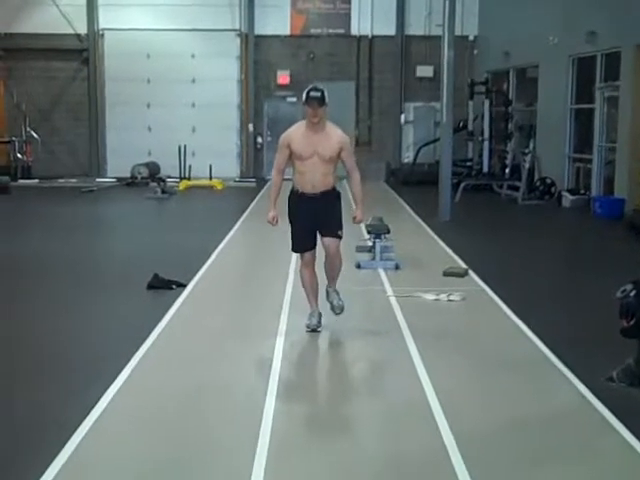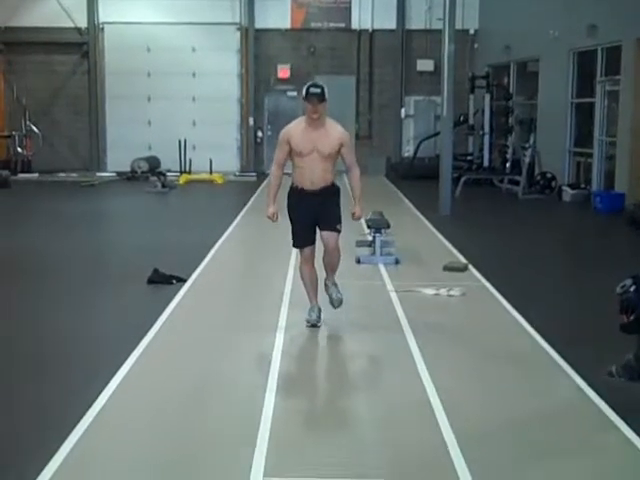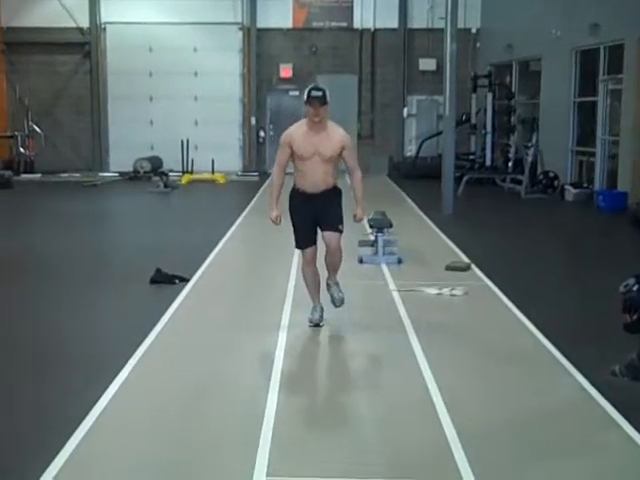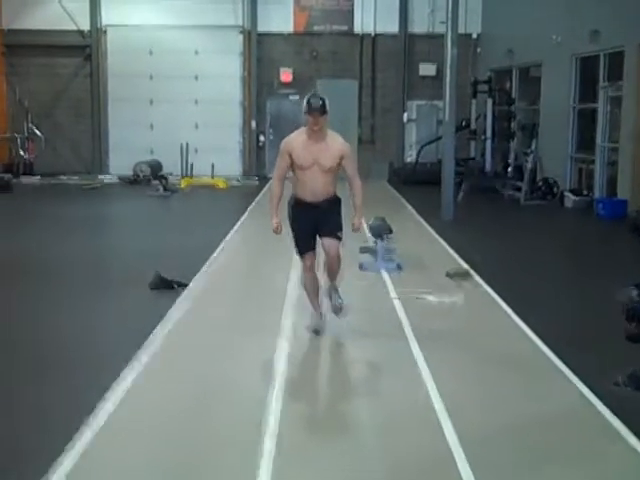
dt=0.1s
person 1, frame 1
left shoulder: (340, 138)
right shoulder: (289, 136)
left elbow: (353, 172)
right elbow: (278, 172)
left wrist: (359, 206)
right wrist: (272, 207)
left hip: (328, 199)
right hip: (300, 201)
left knee: (332, 248)
right knee: (307, 259)
left ankle: (332, 289)
right ankle: (314, 311)
person 1, frame 2
left shoulder: (339, 134)
right shoulder: (289, 132)
left elbow: (353, 168)
right elbow: (277, 167)
left wrist: (357, 202)
right wrist: (272, 202)
left hip: (328, 195)
right hip: (299, 197)
left knee: (331, 243)
right knee: (306, 254)
left ankle: (331, 281)
right ankle: (314, 306)
person 1, frame 3
left shoulder: (341, 137)
right shoulder: (291, 135)
left elbow: (355, 171)
right elbow: (279, 170)
left wrist: (359, 205)
right wrist: (274, 206)
left hip: (329, 198)
right hip: (301, 200)
left knee: (333, 243)
right knee: (308, 255)
left ankle: (333, 281)
right ankle: (317, 306)
person 1, frame 4
left shoulder: (340, 146)
right shoulder: (290, 144)
left elbow: (354, 180)
right elbow: (278, 179)
left wrist: (358, 214)
right wrist: (274, 214)
left hip: (329, 206)
right hip: (301, 208)
left knee: (332, 251)
right knee: (308, 262)
left ankle: (333, 287)
right ankle: (317, 312)
